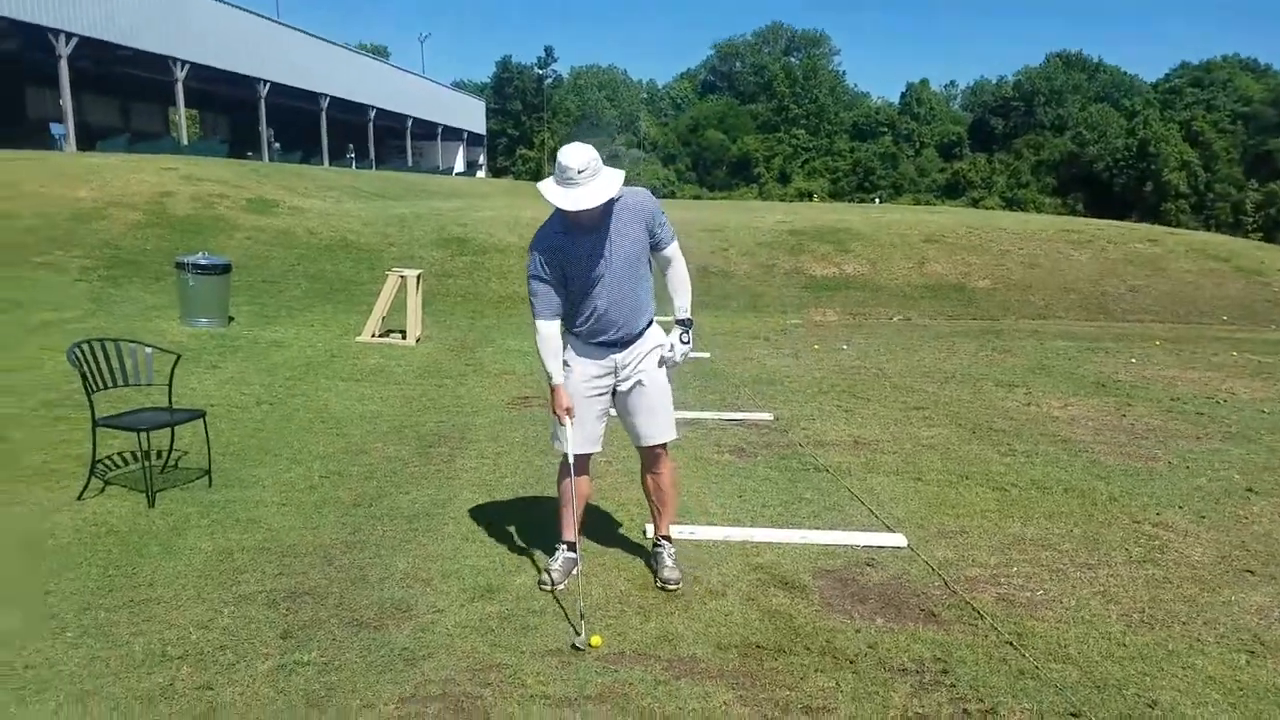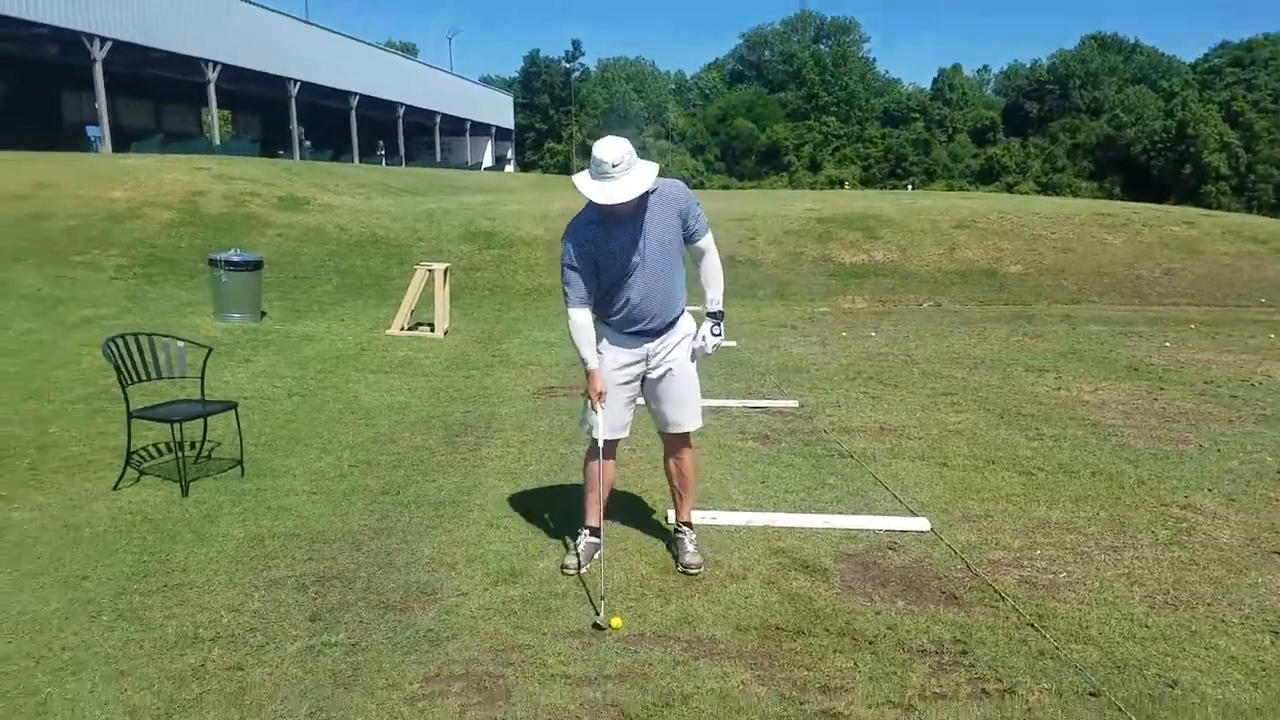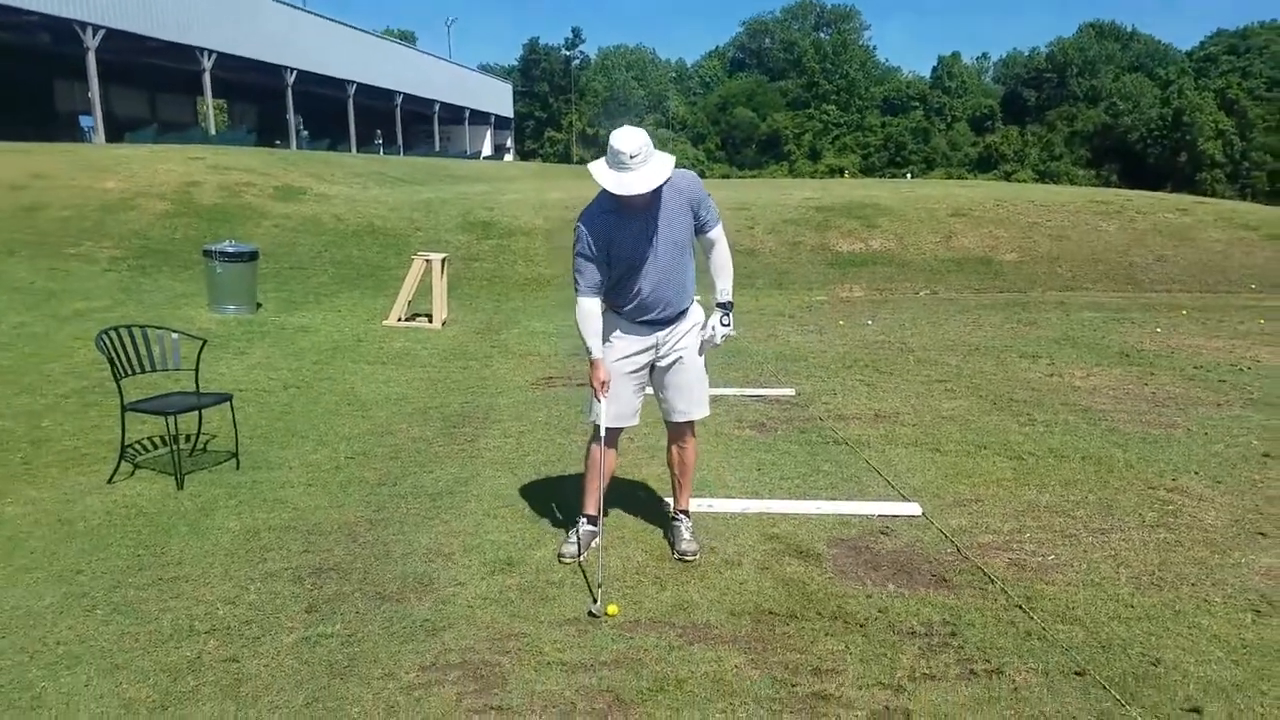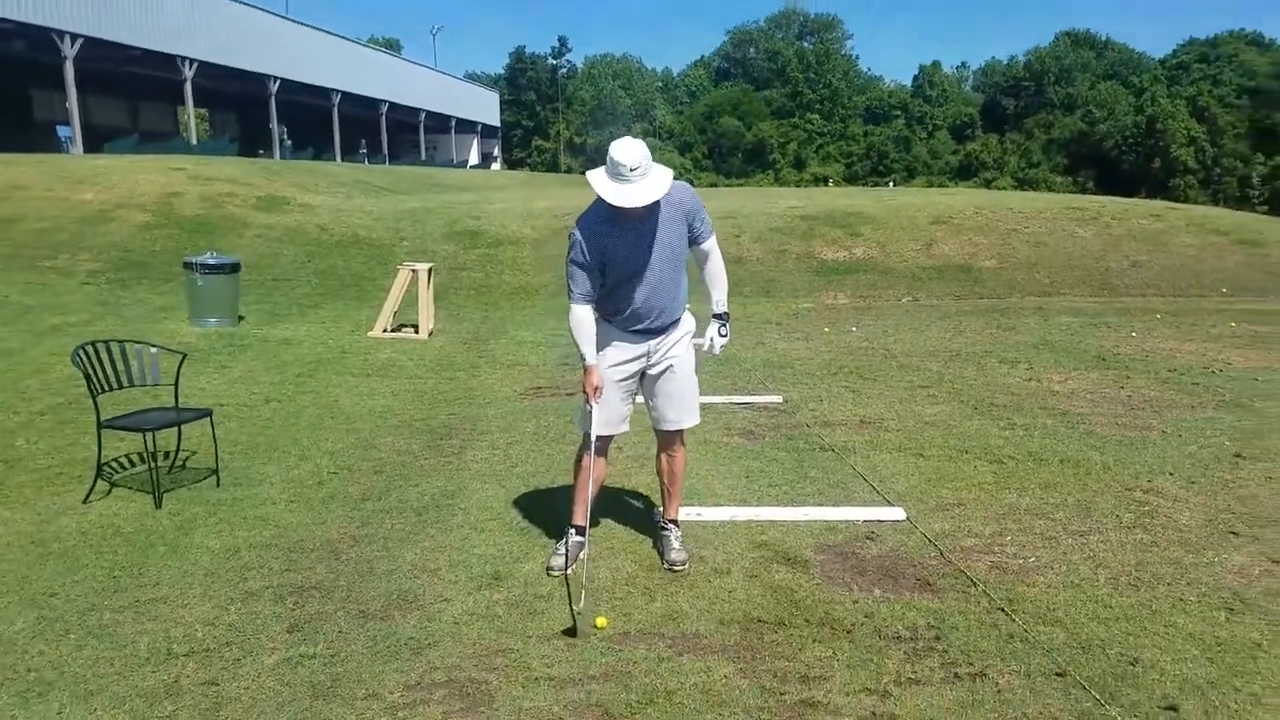
dt=0.2s
person 1, frame 1
left shoulder: (640, 205)
right shoulder: (546, 243)
left elbow: (672, 260)
right elbow: (546, 319)
left wrist: (682, 323)
right wrist: (557, 383)
left hip: (643, 347)
right hip: (583, 355)
left knee: (656, 451)
right knee: (576, 455)
left ankle: (663, 544)
right ankle: (567, 548)
person 1, frame 2
left shoulder: (675, 197)
right shoulder: (581, 233)
left elbow: (705, 252)
right elbow: (578, 307)
left wrist: (714, 314)
right wrist: (591, 368)
left hip: (673, 337)
right hip: (615, 343)
left knee: (679, 438)
right knee: (603, 439)
left ankle: (684, 530)
right ankle: (590, 533)
person 1, frame 3
left shoulder: (687, 187)
right shoulder: (594, 221)
left elbow: (715, 243)
right elbow: (588, 295)
left wrist: (724, 305)
right wrist: (596, 357)
left hip: (682, 327)
right hip: (623, 333)
left knee: (683, 427)
right knee: (607, 428)
left ankle: (681, 517)
right ankle: (588, 520)
person 1, frame 4
left shoulder: (682, 199)
right shoulder: (588, 230)
left elbow: (708, 254)
right elbow: (581, 304)
left wrist: (720, 314)
right wrist: (590, 363)
left hip: (672, 337)
right hip: (615, 340)
left knee: (672, 435)
right knee: (596, 437)
left ankle: (669, 527)
right ankle: (577, 531)
